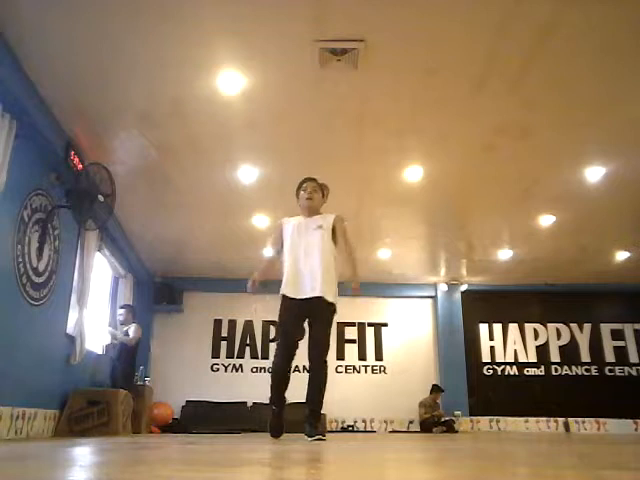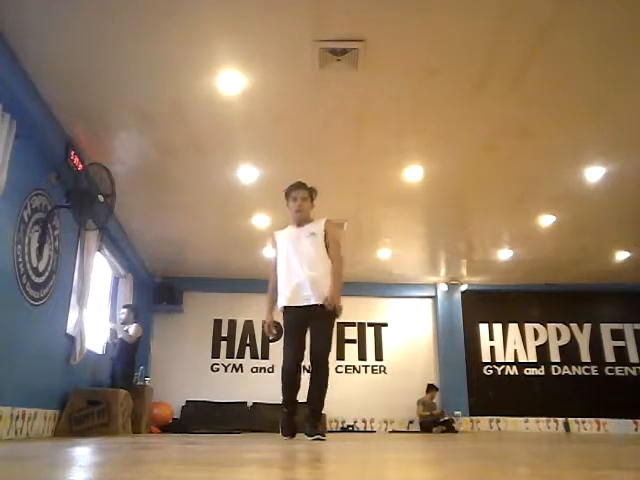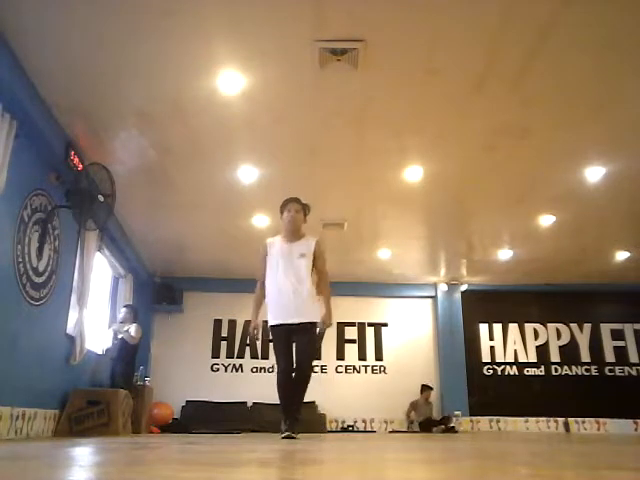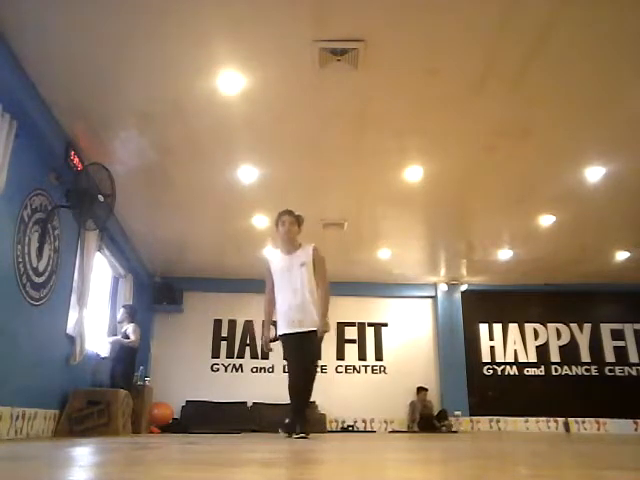
dt=0.7s
person 1, frame 1
left shoulder: (333, 221)
right shoulder: (286, 224)
left elbow: (345, 246)
right elbow: (274, 254)
left wrist: (353, 271)
right wrist: (258, 275)
left hip: (323, 294)
right hip: (292, 293)
left knee: (318, 357)
right knee: (283, 352)
left ankle: (313, 421)
right ankle: (277, 405)
person 1, frame 2
left shoulder: (325, 226)
right shoulder: (280, 236)
left elbow: (337, 258)
right elbow: (275, 274)
left wrist: (336, 290)
right wrist: (269, 311)
left hip: (323, 300)
right hip: (293, 302)
left knee: (320, 360)
right knee: (291, 359)
left ankle: (314, 421)
right ankle: (289, 414)
person 1, frame 3
left shoulder: (314, 245)
right shoulder: (270, 246)
left elbow: (323, 279)
right elbow: (261, 282)
left wrist: (327, 309)
right wrist: (254, 315)
left hip: (307, 315)
right hip: (278, 317)
left knee: (305, 367)
right knee: (285, 368)
left ankle: (292, 416)
right ankle: (288, 420)
person 1, frame 4
left shoulder: (312, 252)
right shoulder: (272, 258)
left elbow: (323, 286)
right elbow: (270, 296)
left wrist: (324, 317)
right wrist: (266, 328)
left hip: (312, 323)
right hip: (287, 325)
left knee: (308, 372)
right knee: (295, 373)
left ankle: (294, 419)
right ankle: (300, 423)
